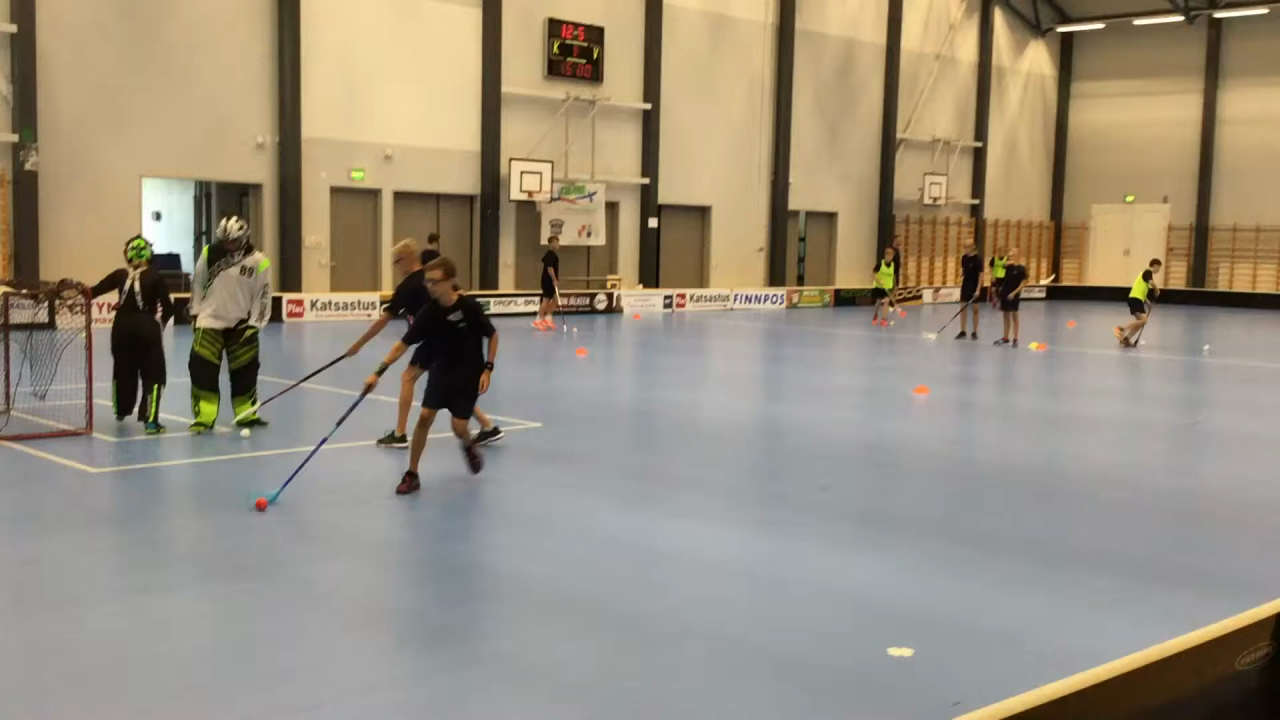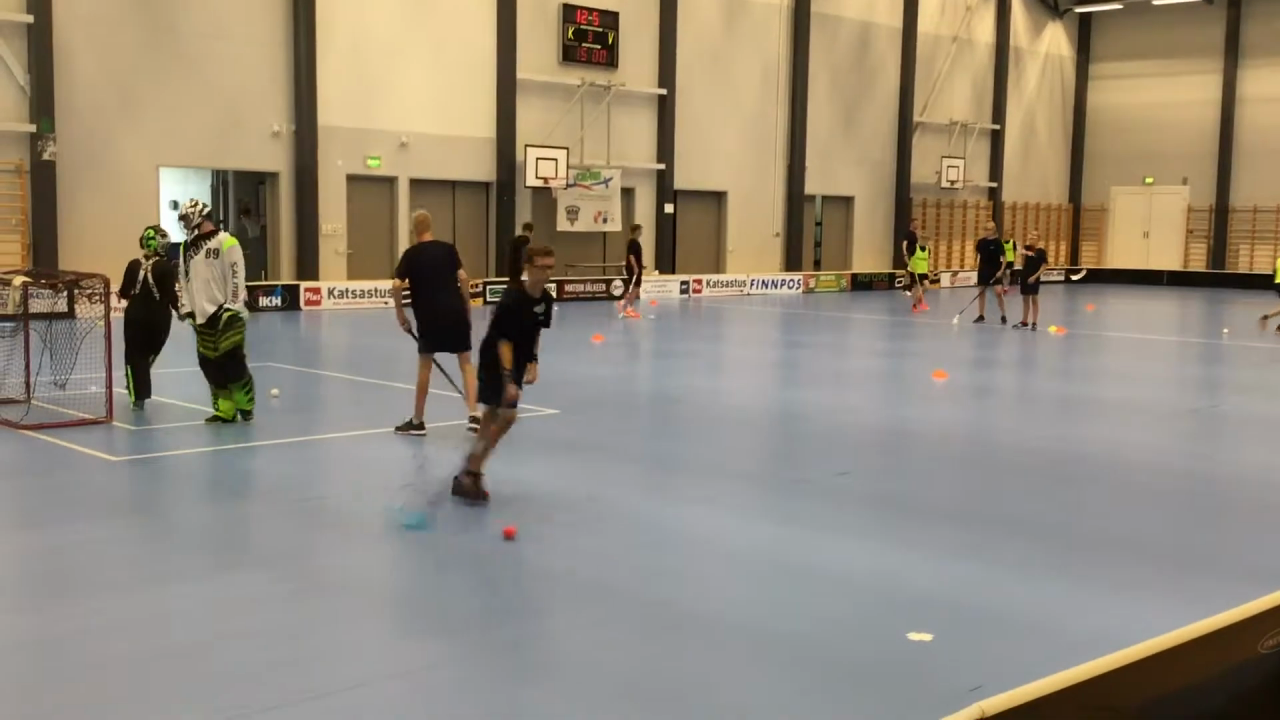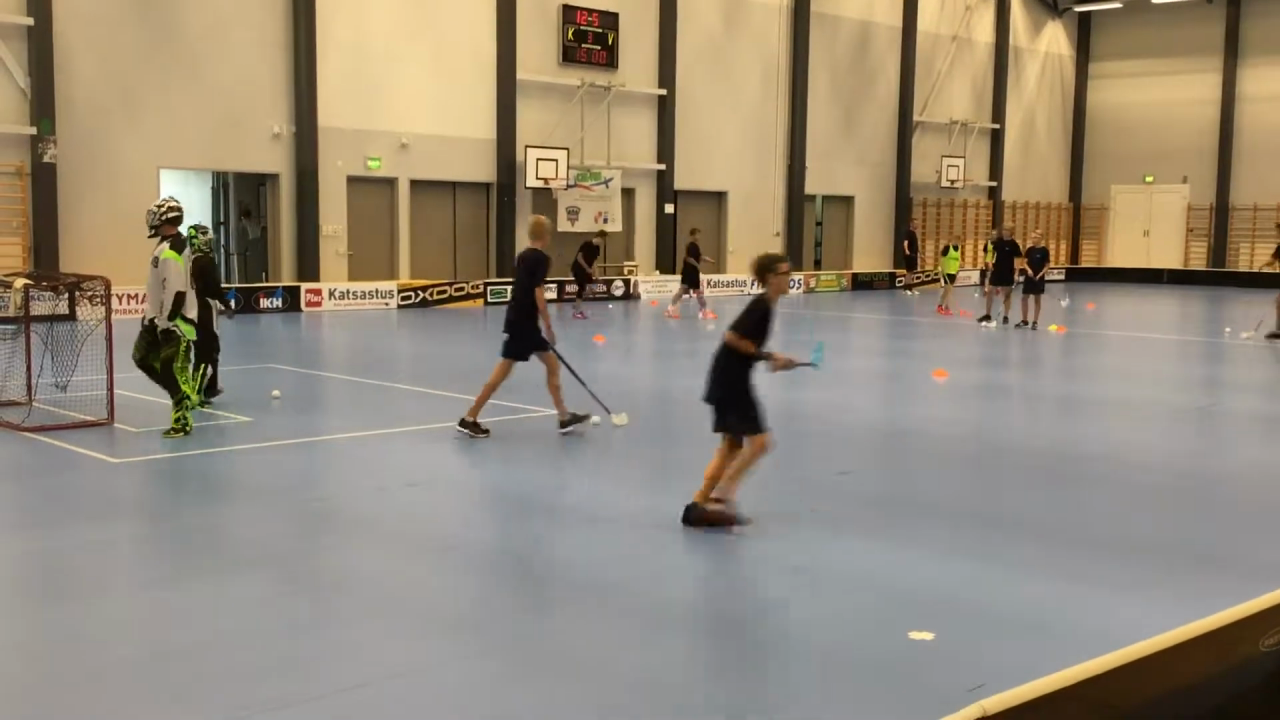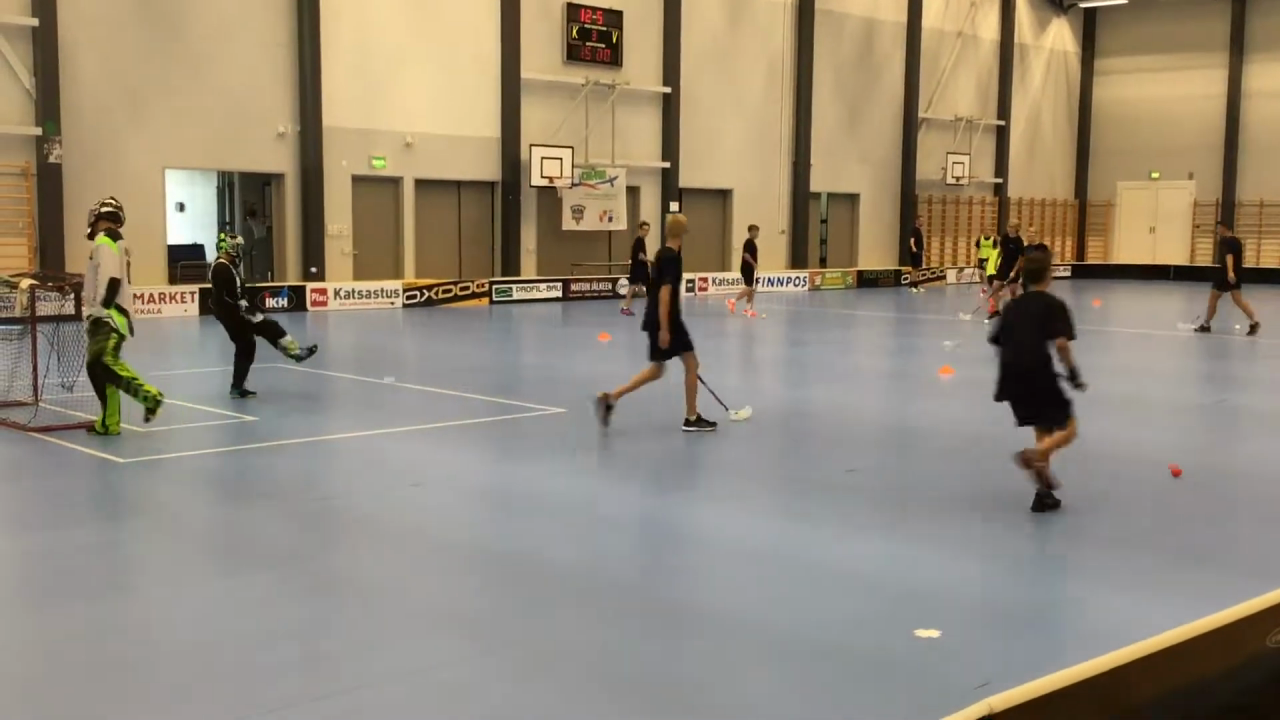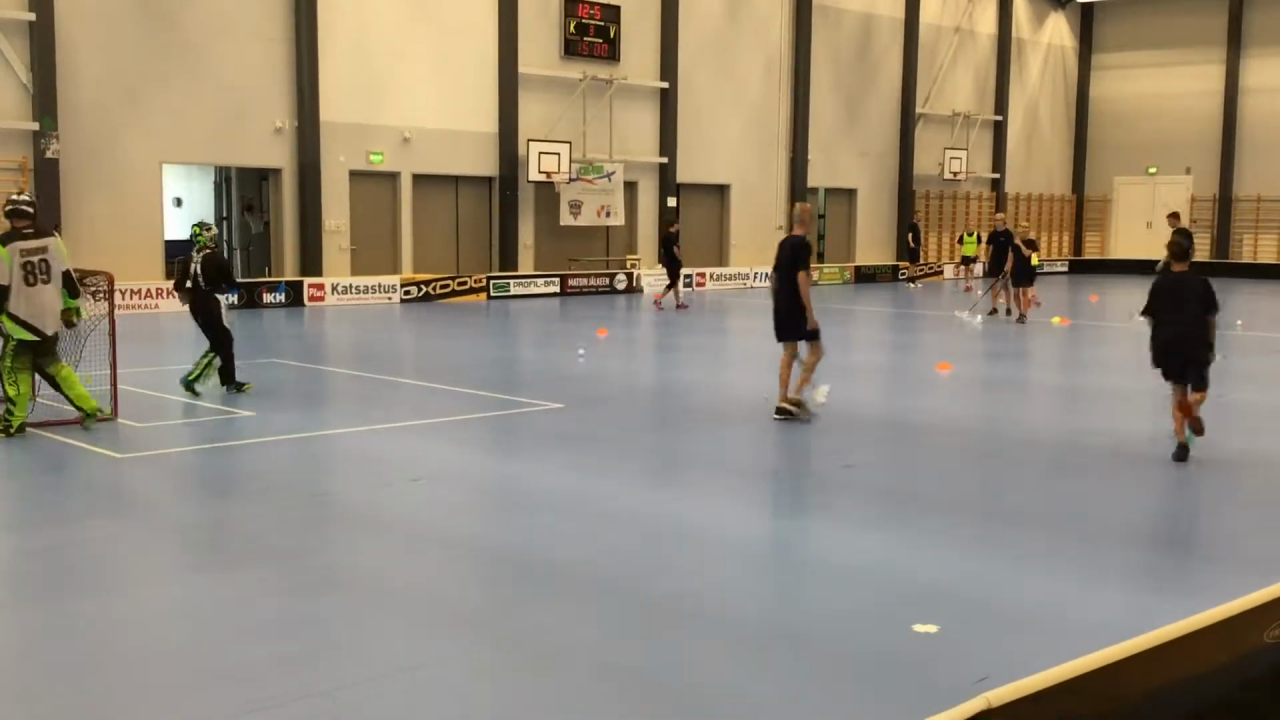
dt=0.7s
person 1, frame 1
left shoulder: (470, 307)
right shoulder: (429, 313)
left elbow: (493, 336)
right elbow: (404, 343)
left wrist: (487, 370)
right wrist: (378, 372)
left hip: (469, 372)
right hip: (442, 369)
left knee: (459, 426)
right knee: (426, 416)
left ankle: (469, 444)
right ankle: (412, 474)
person 1, frame 2
left shoulder: (546, 299)
right shoulder: (512, 299)
right elbow: (503, 342)
left wrist: (532, 361)
right wrist: (508, 380)
left hip: (518, 364)
right hip: (496, 362)
left knee: (493, 419)
right knee: (505, 416)
left ankle: (470, 475)
right ankle: (469, 473)
person 1, frame 3
left shoulder: (763, 306)
right shoulder: (761, 306)
right elbow: (732, 337)
left wrist: (771, 358)
right wrist: (765, 356)
left hip: (727, 378)
right hip: (731, 379)
left knee: (731, 446)
right knee: (759, 443)
left ankle: (698, 505)
right ankle: (718, 499)
person 1, frame 4
left shoulder: (1013, 306)
right shoulder: (1054, 305)
left elbow: (999, 344)
right elbow: (1060, 343)
right wrist: (1073, 372)
left hip: (1011, 377)
right hip: (1037, 374)
left knee: (1045, 433)
right knee: (1067, 429)
left ankle: (1044, 493)
right ankle: (1033, 457)
person 1, frame 5
left shoulder: (1159, 284)
right shoulder: (1202, 284)
left elbow: (1150, 318)
right elbow: (1211, 318)
right wrist: (1211, 346)
left hip: (1166, 343)
right hip: (1195, 344)
left knee: (1177, 391)
right knee: (1199, 393)
left ankle: (1181, 444)
right ankle: (1190, 405)
person 2, frame 1
left shoulder: (258, 261)
right shoulder: (209, 254)
left elbow: (263, 295)
right elbow: (197, 284)
left wrist: (254, 323)
right wrist: (196, 313)
left hip: (241, 324)
right hip: (210, 321)
left knee: (244, 369)
right knee: (203, 366)
left ankle: (246, 414)
right ankle: (205, 418)
person 2, frame 2
left shoulder: (226, 242)
right shoulder: (187, 247)
left elbow: (237, 276)
right elbow: (184, 280)
left wrist: (232, 308)
right wrist: (187, 309)
left hip: (226, 311)
right hip: (202, 314)
left knee: (230, 356)
right knee: (211, 362)
left ankle: (245, 403)
right ankle: (225, 409)
person 2, frame 3
left shoulder: (171, 251)
right shoulder: (168, 242)
left elbow: (176, 292)
left wrist: (166, 323)
left hip: (175, 321)
right hip: (161, 317)
left knee: (174, 370)
right knee: (144, 357)
left ankle: (182, 422)
right ankle: (184, 396)
person 2, frame 4
left shoulder: (104, 239)
right shoulder: (113, 240)
left elbow: (111, 280)
left wrist: (101, 311)
left hip: (108, 316)
right hip: (104, 316)
left knee: (103, 362)
right knee: (97, 368)
left ankle: (149, 396)
right ankle: (108, 423)
person 2, frame 5
right shoulder: (52, 237)
right elbow: (67, 275)
right wrist: (71, 307)
left hip: (22, 319)
right hip: (51, 317)
right knee: (51, 365)
right ankle: (87, 407)
person 3, frame 1
left shoulder: (407, 286)
left elbow: (384, 319)
left wrist: (358, 344)
left knee: (408, 377)
left ankle: (400, 434)
right ankle: (488, 427)
person 3, frame 2
left shoulder: (411, 254)
right shoulder: (449, 249)
left elbow: (397, 286)
right elbow: (463, 278)
left wrist: (400, 313)
right wrist: (467, 309)
left hip: (428, 317)
right hip: (455, 313)
left knee: (425, 365)
right knee: (466, 363)
left ankle: (417, 421)
right ankle: (473, 415)
person 3, frame 3
left shoulder: (523, 256)
right shoulder: (541, 259)
right elbow: (539, 294)
right wrist: (548, 326)
left hip: (519, 320)
right hip: (523, 323)
left knee: (552, 363)
right knee: (502, 372)
left ankle: (564, 416)
right ankle: (469, 419)
person 3, frame 4
left shoulder: (662, 255)
right shoulder: (672, 258)
right elbow: (665, 293)
right wrist: (664, 329)
left hip: (654, 320)
right hip: (667, 321)
left knee: (655, 371)
right knee: (691, 364)
left ankle: (610, 399)
right ankle: (692, 418)
person 3, frame 5
left shoulder: (784, 244)
right shoulder: (803, 245)
left elbow: (775, 277)
right elbow: (802, 278)
right wrist: (811, 313)
left hip: (780, 307)
right hip: (797, 308)
left knee: (789, 354)
right knee: (815, 352)
left ankle: (783, 405)
right ankle: (794, 397)
person 4, frame 1
left shoulder: (120, 275)
right shoulder: (154, 277)
left elbow: (94, 292)
right elbow: (168, 307)
right wrist: (162, 321)
left hip: (122, 326)
right hip: (147, 328)
left knee: (123, 371)
right knee: (154, 374)
left ankle: (121, 410)
right ankle: (150, 421)
person 4, frame 2
left shoulder: (133, 265)
right shoulder: (165, 267)
left elbow: (124, 294)
right elbow: (170, 295)
right wrist: (178, 310)
left hip: (136, 315)
right hip: (158, 315)
left knee: (134, 357)
right knee: (150, 352)
left ankle: (138, 397)
right ankle: (141, 392)
person 4, frame 3
right shoulder: (206, 261)
right elbow: (215, 289)
right wrist: (227, 305)
right hip: (204, 311)
left knee: (210, 349)
right knee: (205, 352)
left ankle: (210, 388)
right ankle: (196, 396)
person 4, frame 4
left shoulder: (227, 266)
right shoulder: (222, 268)
right elbow: (219, 298)
right wrist: (239, 307)
left hip: (231, 312)
right hip: (230, 313)
left knee: (245, 346)
right knee: (270, 328)
left ankle: (237, 388)
right ankle: (296, 353)
person 4, frame 5
left shoulder: (189, 259)
right shoulder: (215, 258)
left elbow: (178, 285)
right elbow: (230, 282)
left hip: (197, 306)
right hip: (212, 305)
left knee: (223, 342)
right knee: (220, 345)
left ankle: (230, 383)
right ankle: (190, 379)
